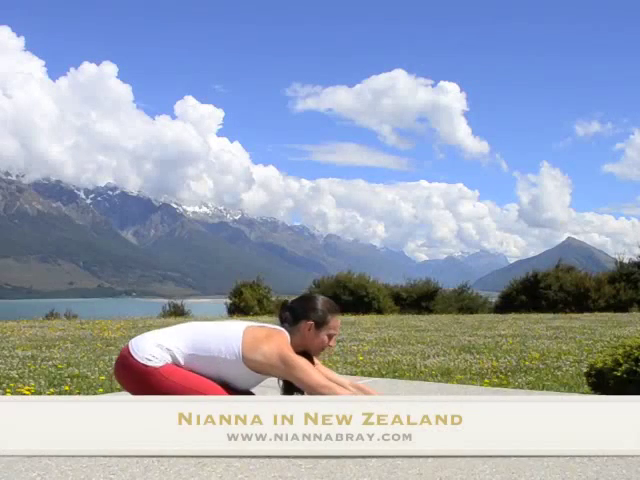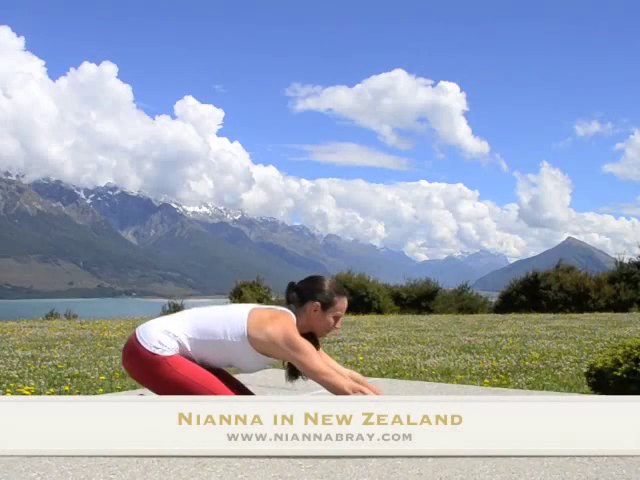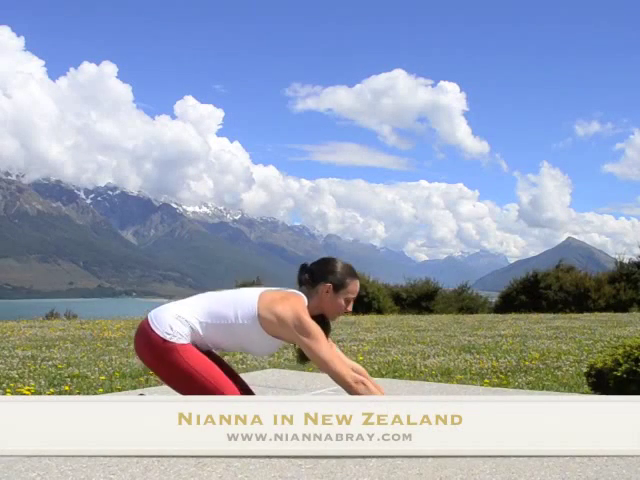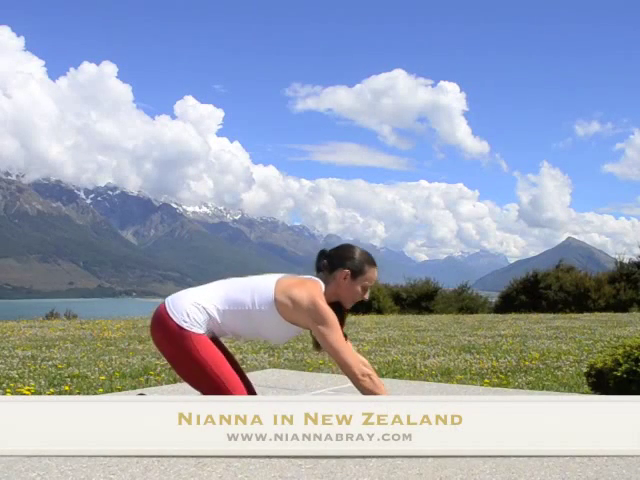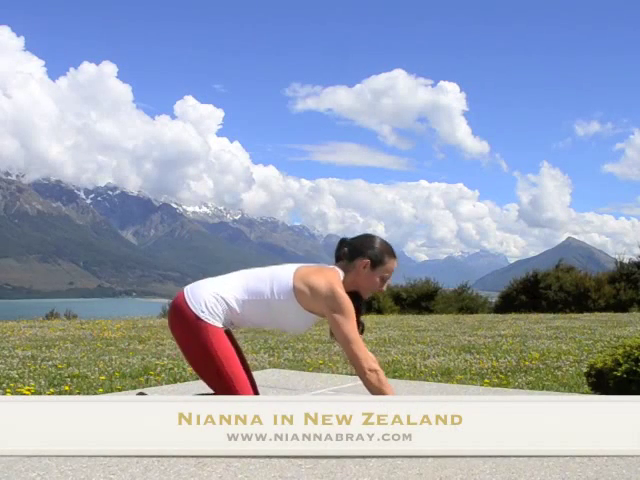
dt=0.2s
person 1, frame 1
left shoulder: (283, 340)
right shoulder: (281, 352)
left elbow: (347, 384)
right elbow: (348, 398)
left hip: (154, 356)
right hip: (143, 361)
person 1, frame 2
left shoulder: (288, 323)
right shoulder: (286, 333)
left elbow: (346, 375)
right elbow: (350, 390)
left hip: (163, 345)
right hip: (151, 348)
person 1, frame 3
left shoulder: (297, 307)
right shoulder: (297, 316)
left elbow: (350, 366)
right elbow: (352, 381)
left hip: (174, 331)
right hip: (163, 334)
person 1, frame 4
left shoulder: (312, 293)
right shoulder: (314, 302)
left elbow: (357, 360)
right elbow: (360, 374)
left hip: (188, 319)
right hip: (179, 321)
person 1, frame 5
left shoulder: (328, 283)
right shoulder: (332, 290)
left elbow: (364, 356)
right elbow: (366, 368)
left hip: (202, 308)
right hip: (197, 311)
